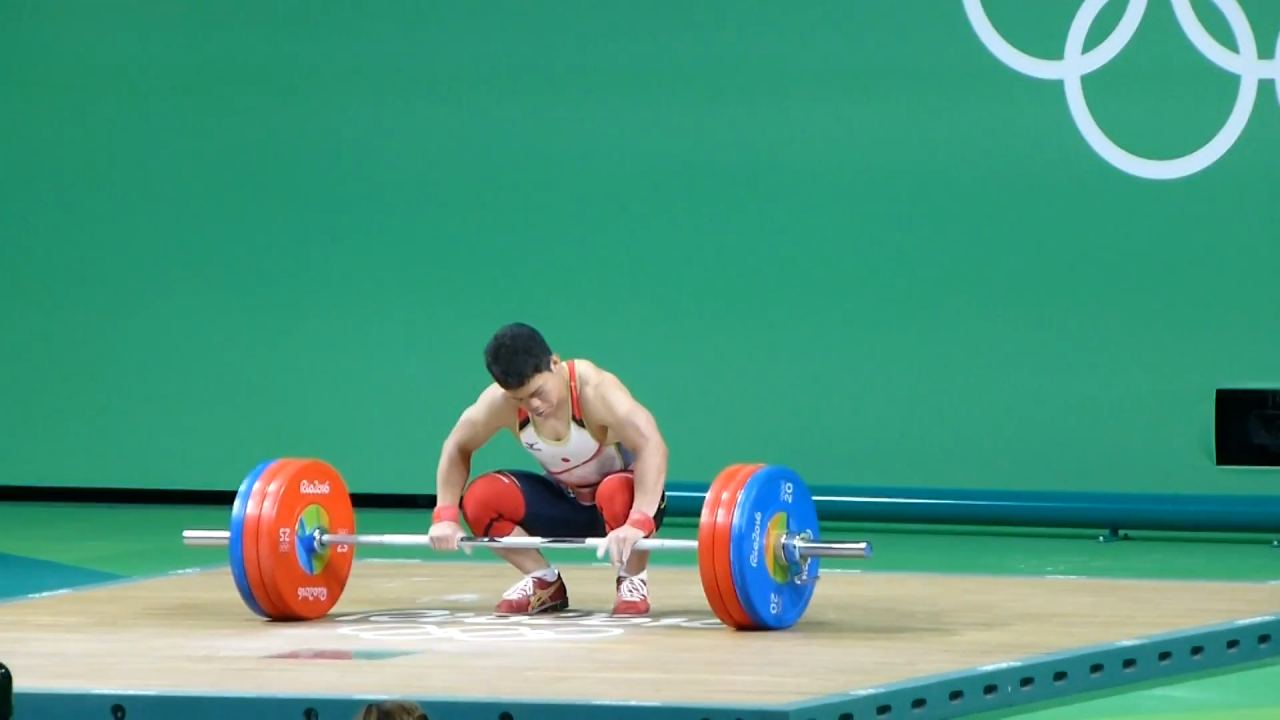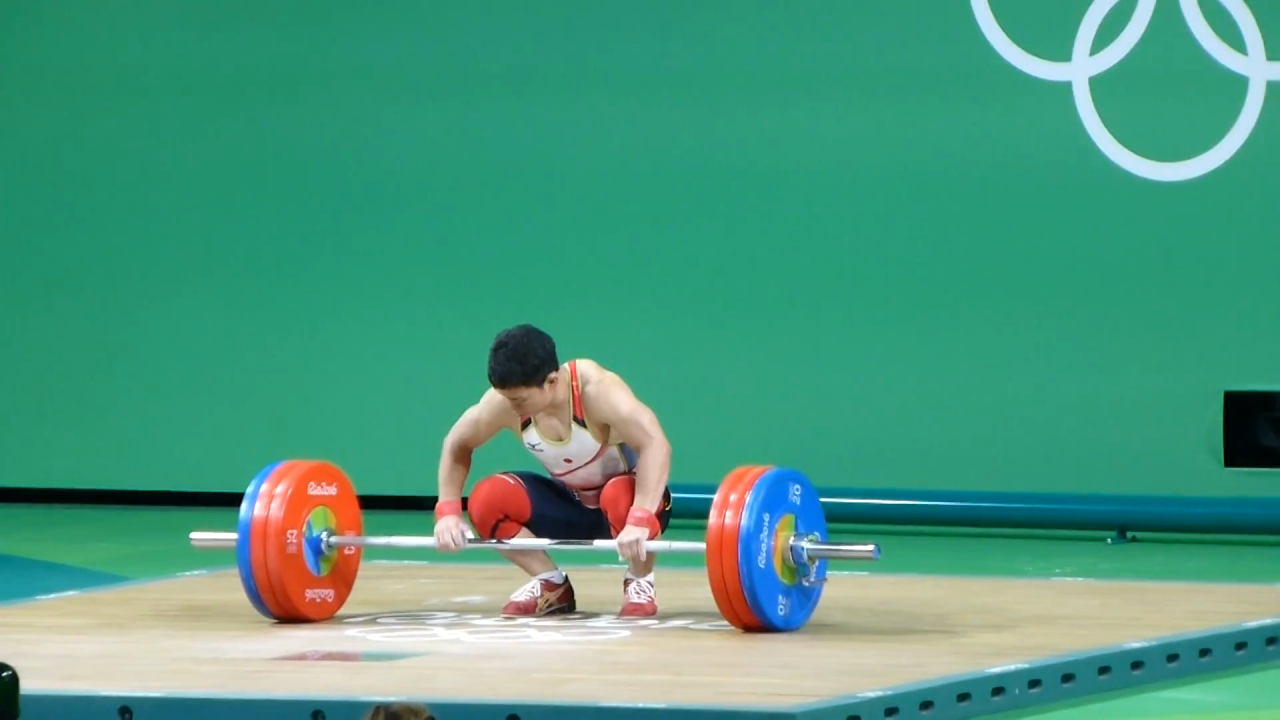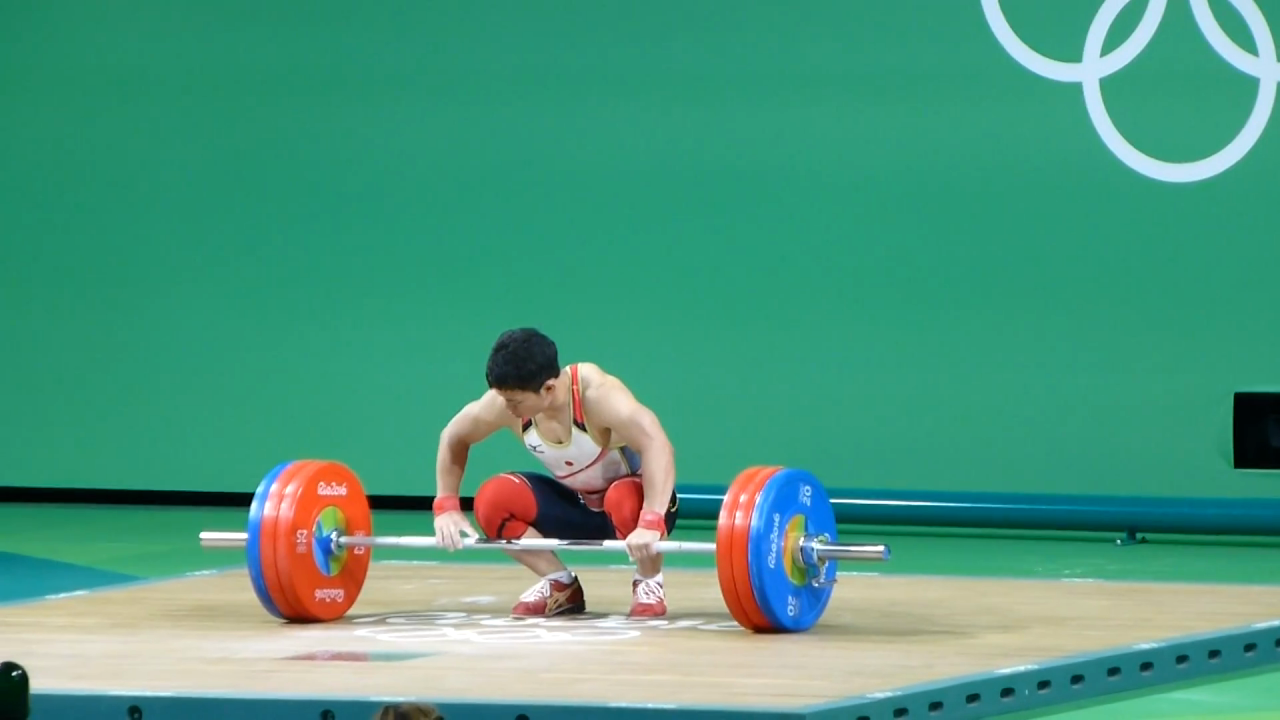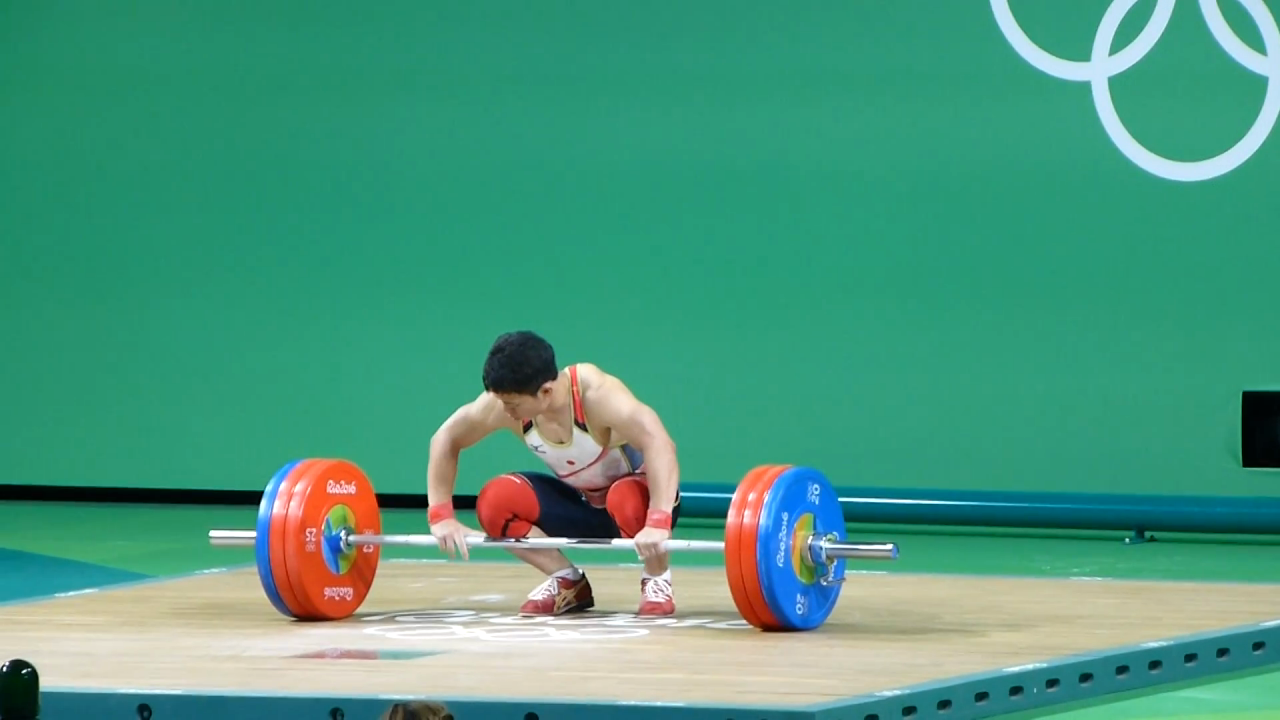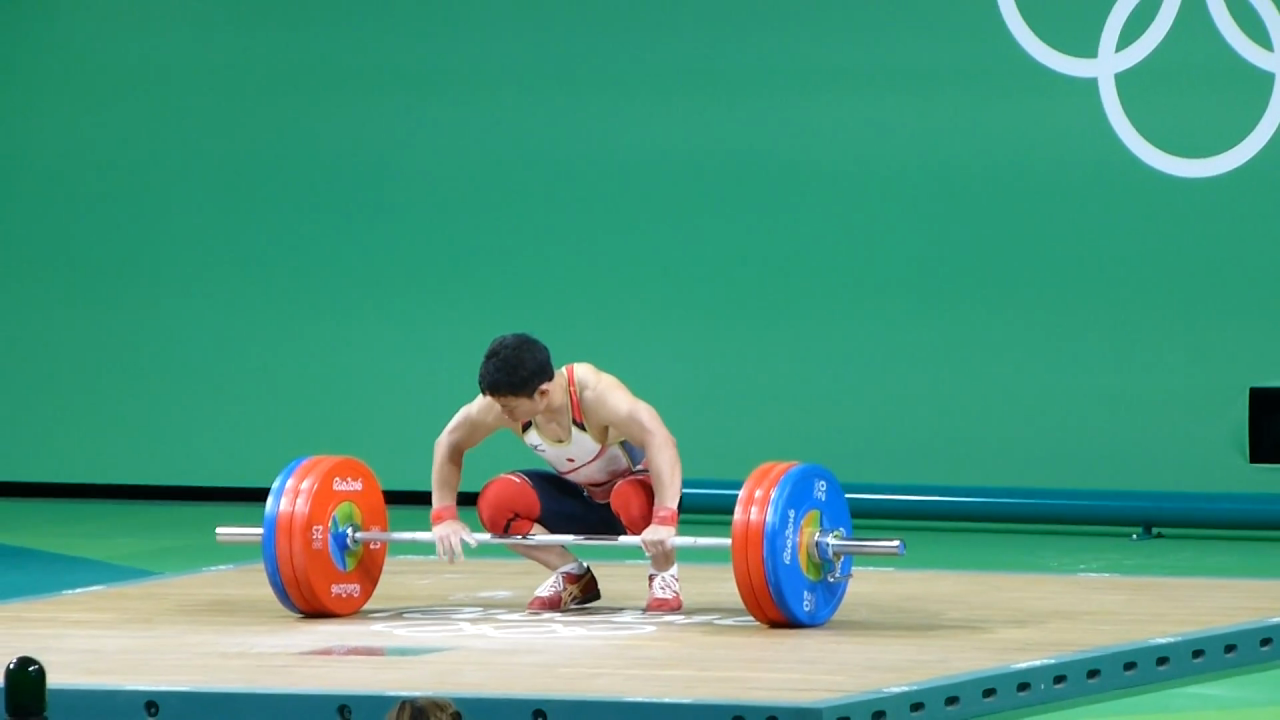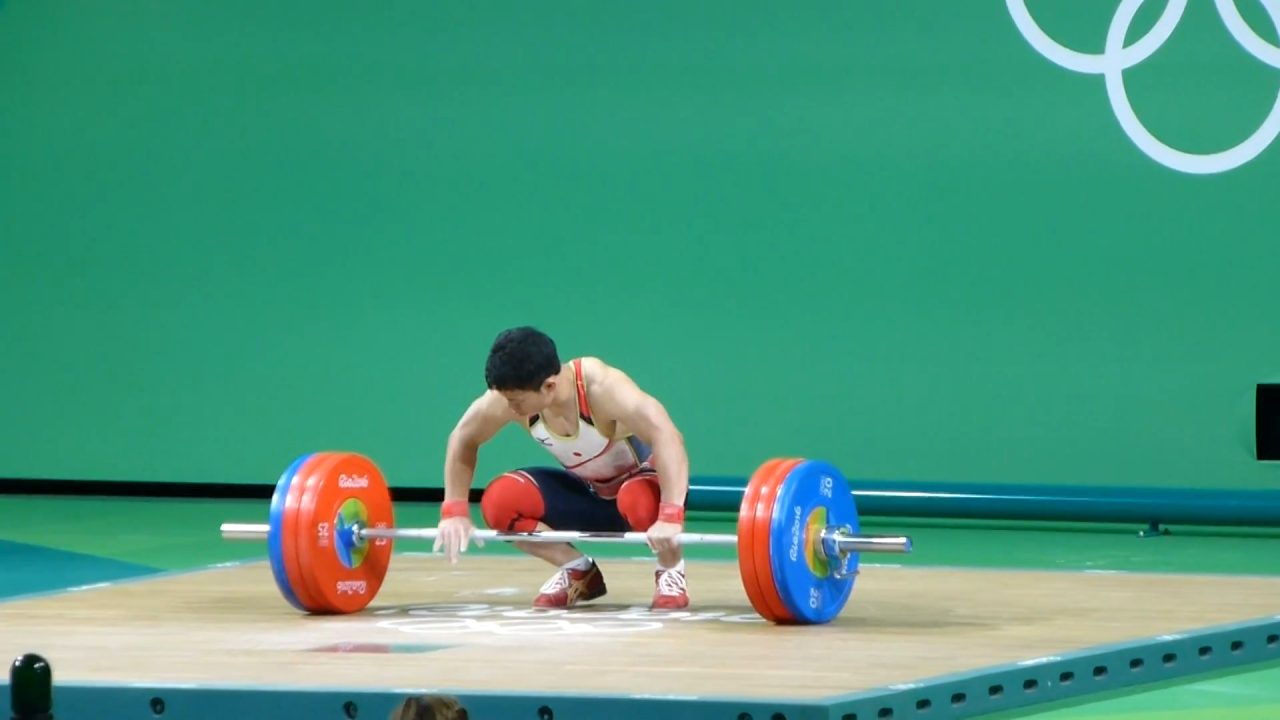
dt=0.2s
person 1, frame 1
left shoulder: (595, 388)
right shoulder: (499, 401)
left elbow: (653, 446)
right elbow: (457, 448)
left wrist: (637, 523)
right wrist: (445, 516)
left hip: (619, 501)
right hip: (566, 503)
left knee: (618, 492)
right knee: (480, 499)
left ankle: (632, 580)
right ankle: (544, 581)
person 1, frame 2
left shoulder: (596, 388)
right shoulder: (502, 401)
left elbow: (656, 445)
right elbow: (457, 444)
left wrist: (640, 521)
right wrist: (448, 511)
left hip: (626, 499)
right hip: (573, 506)
left knee: (619, 495)
right knee: (487, 499)
left ankle: (640, 582)
right ankle: (552, 583)
person 1, frame 3
left shoulder: (597, 392)
right shoulder: (503, 402)
left elbow: (658, 447)
right elbow: (454, 438)
left wrist: (650, 523)
right wrist: (446, 508)
left hip: (631, 504)
right hip: (579, 508)
left knee: (624, 499)
right knee: (492, 499)
left ankle: (649, 583)
right ankle: (561, 585)
person 1, frame 4
left shoulder: (597, 393)
right shoulder: (501, 402)
left elbow: (660, 445)
right elbow: (445, 440)
left wrist: (658, 522)
right wrist: (441, 515)
left hip: (636, 498)
right hip: (581, 505)
left knee: (627, 499)
right knee: (495, 501)
left ankle: (657, 581)
right ankle: (568, 582)
person 1, frame 5
left shoulder: (594, 391)
right shoulder: (500, 403)
left elbow: (661, 441)
right elbow: (449, 443)
left wrist: (664, 520)
right wrist: (444, 516)
left hip: (639, 492)
right hip: (583, 500)
left knee: (631, 498)
right knee: (496, 500)
left ankle: (664, 576)
right ankle: (574, 576)
person 1, frame 6
left shoulder: (601, 386)
right shoulder: (508, 396)
left elbow: (668, 437)
right elbow: (464, 439)
left wrist: (670, 516)
right wrist: (454, 512)
left hip: (645, 484)
right hip: (590, 496)
left knee: (639, 500)
right knee: (501, 499)
left ankle: (670, 572)
right ankle: (579, 571)
